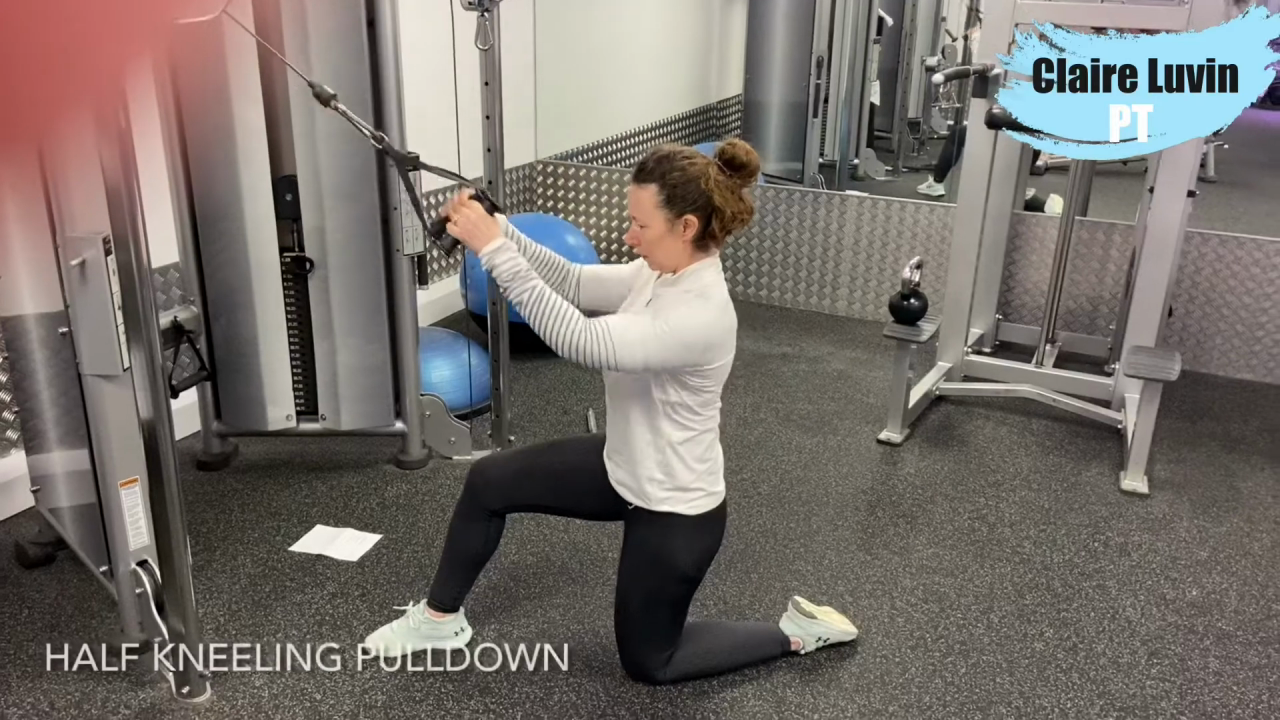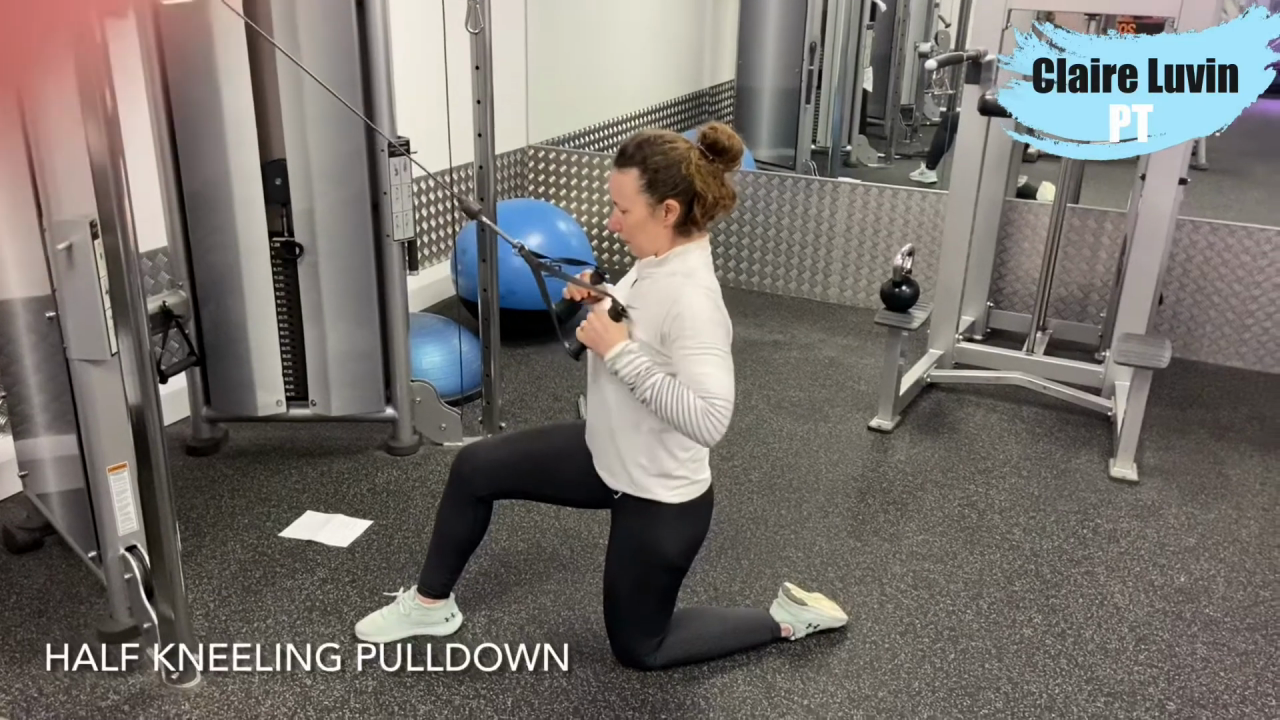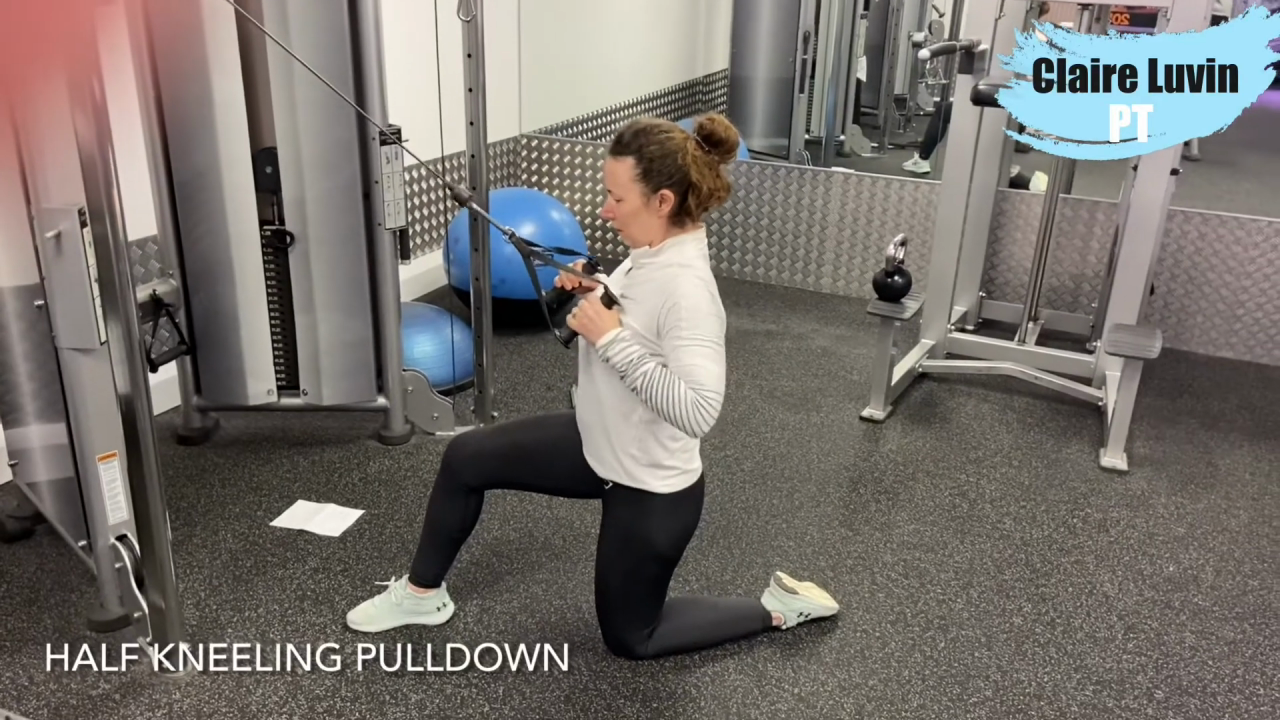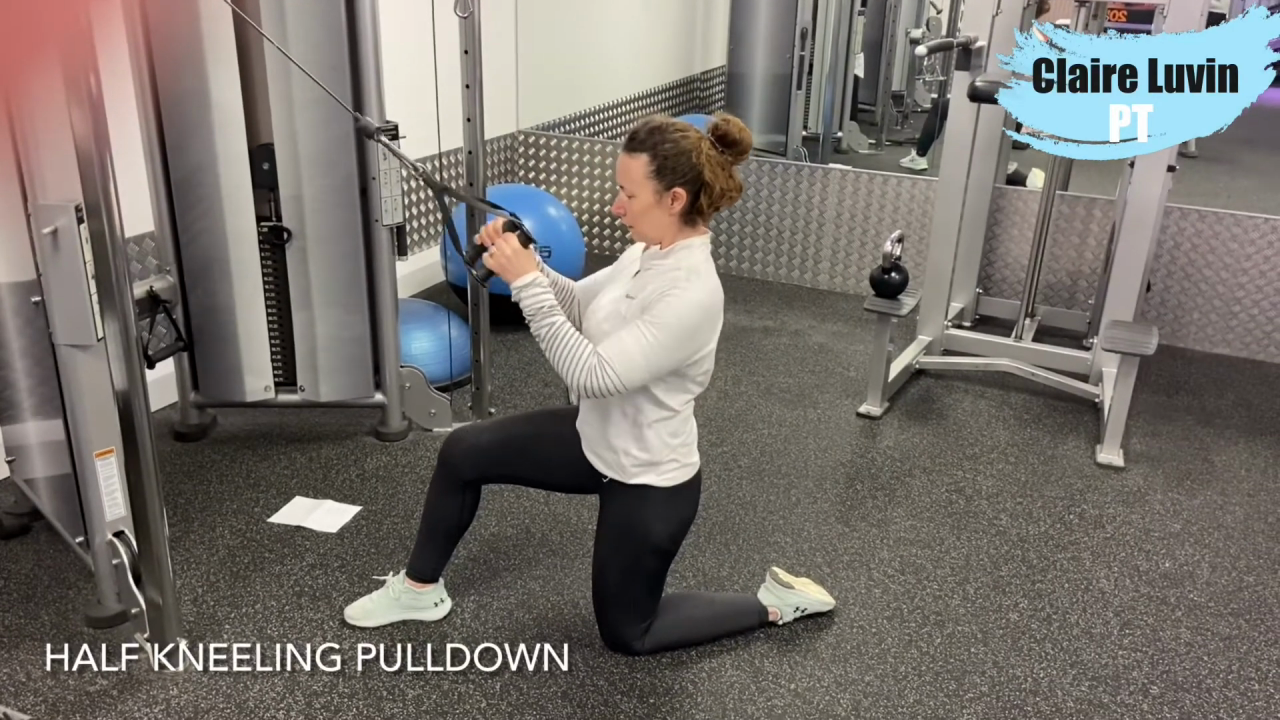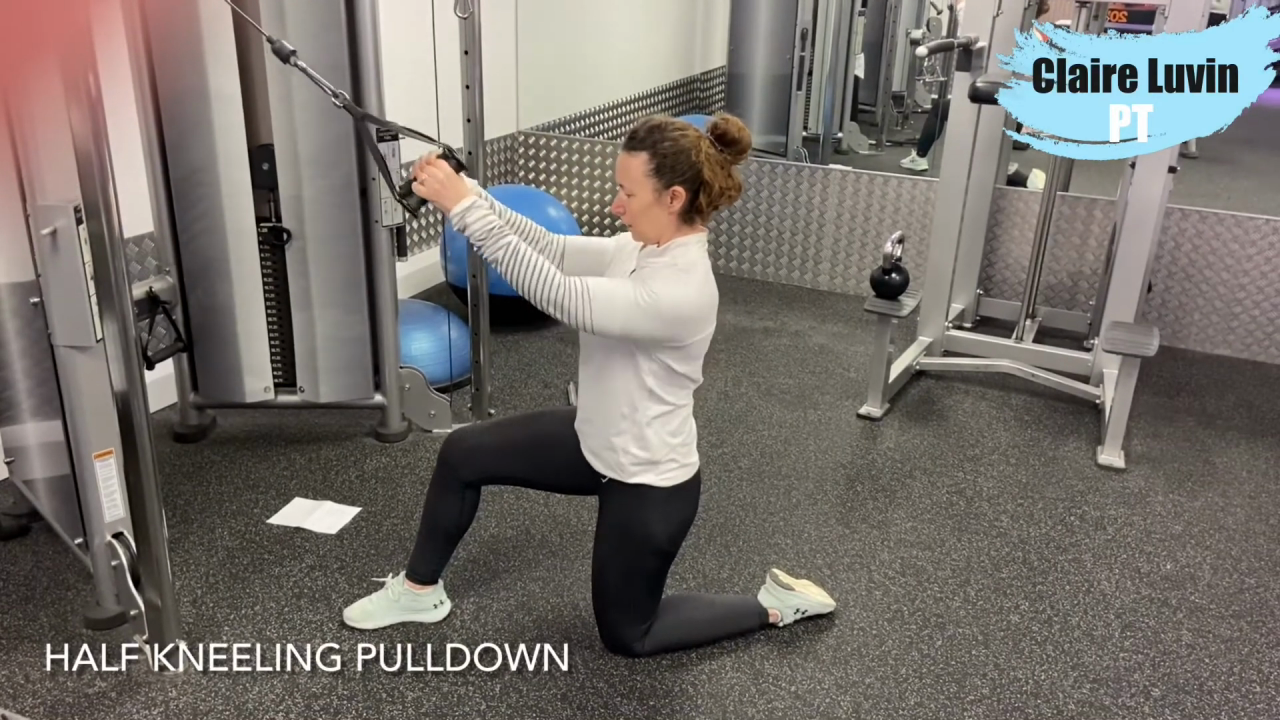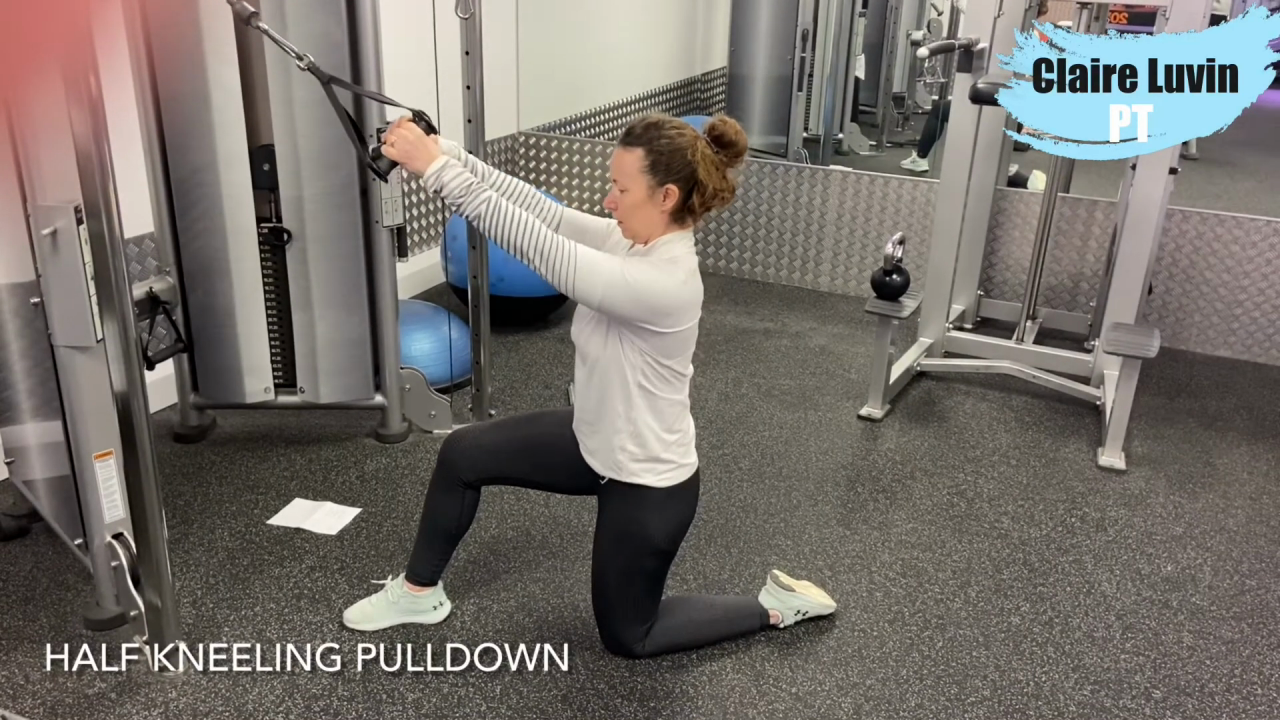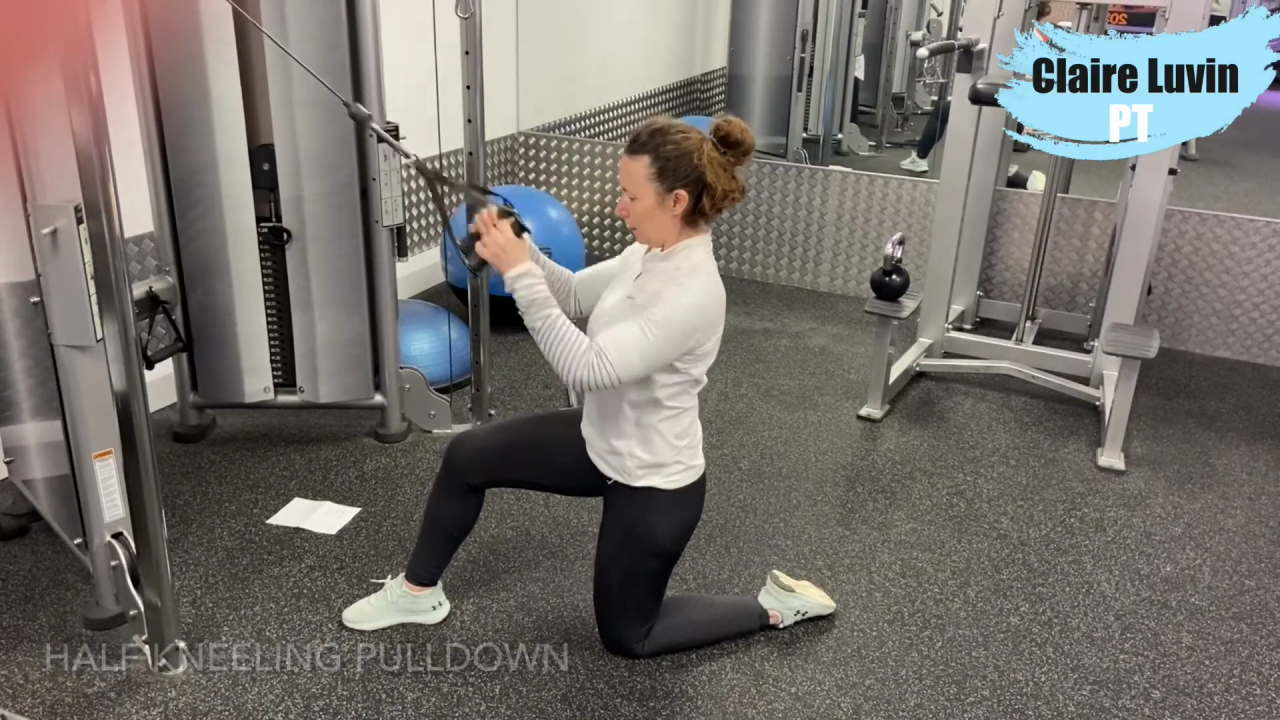
dt=0.7s
person 1, frame 1
left shoulder: (701, 314)
right shoulder: (666, 271)
left elbow: (577, 339)
right elbow: (576, 284)
left wrist: (499, 257)
right wrist: (500, 237)
left hip: (676, 508)
right hip: (627, 466)
left knee: (648, 660)
right knee: (489, 480)
left ankle: (799, 631)
right ankle: (441, 617)
person 1, frame 2
left shoulder: (692, 297)
right shoulder: (660, 262)
left elbow: (707, 420)
left wrist: (619, 352)
right wrist: (602, 302)
left hip: (661, 496)
right hip: (609, 454)
left knee: (637, 646)
right knee: (474, 468)
left ankle: (789, 618)
right ankle: (430, 605)
person 1, frame 3
left shoulder: (687, 288)
right shoulder: (653, 253)
left elbow: (695, 412)
left wrist: (610, 338)
right wrist: (593, 291)
left hip: (652, 486)
right hip: (601, 444)
left knee: (629, 636)
right knee: (465, 458)
left ankle: (781, 608)
right ankle: (422, 594)
person 1, frame 4
left shoulder: (691, 294)
right shoulder: (651, 252)
left elbow: (591, 376)
right elbow: (581, 305)
left wrist: (525, 282)
right wrist: (527, 265)
left hip: (649, 481)
right hip: (599, 438)
left knee: (626, 631)
right knee: (463, 453)
left ankle: (776, 603)
right ankle: (419, 589)
person 1, frame 5
left shoulder: (682, 291)
right shoulder: (647, 246)
left elbow: (558, 294)
right elbow: (553, 250)
left wrist: (464, 209)
right wrist: (467, 193)
left hip: (650, 482)
right hip: (598, 440)
left knee: (626, 633)
right knee: (463, 454)
left ankle: (776, 606)
right ankle: (419, 590)
person 1, frame 6
left shoulder: (664, 281)
right shoulder: (640, 239)
left elbow: (538, 245)
right elbow: (543, 211)
left wrist: (438, 169)
right wrist: (444, 152)
left hip: (649, 482)
right hip: (597, 440)
left knee: (626, 635)
right knee: (463, 454)
left ankle: (776, 606)
right ankle: (419, 592)
person 1, frame 7
left shoulder: (691, 294)
right shoulder: (657, 250)
left elbow: (584, 369)
right elbow: (577, 296)
left wrist: (518, 274)
right wrist: (525, 258)
left hip: (654, 483)
right hip: (603, 442)
left knee: (626, 635)
right knee: (468, 456)
left ankle: (776, 607)
right ankle: (418, 591)
